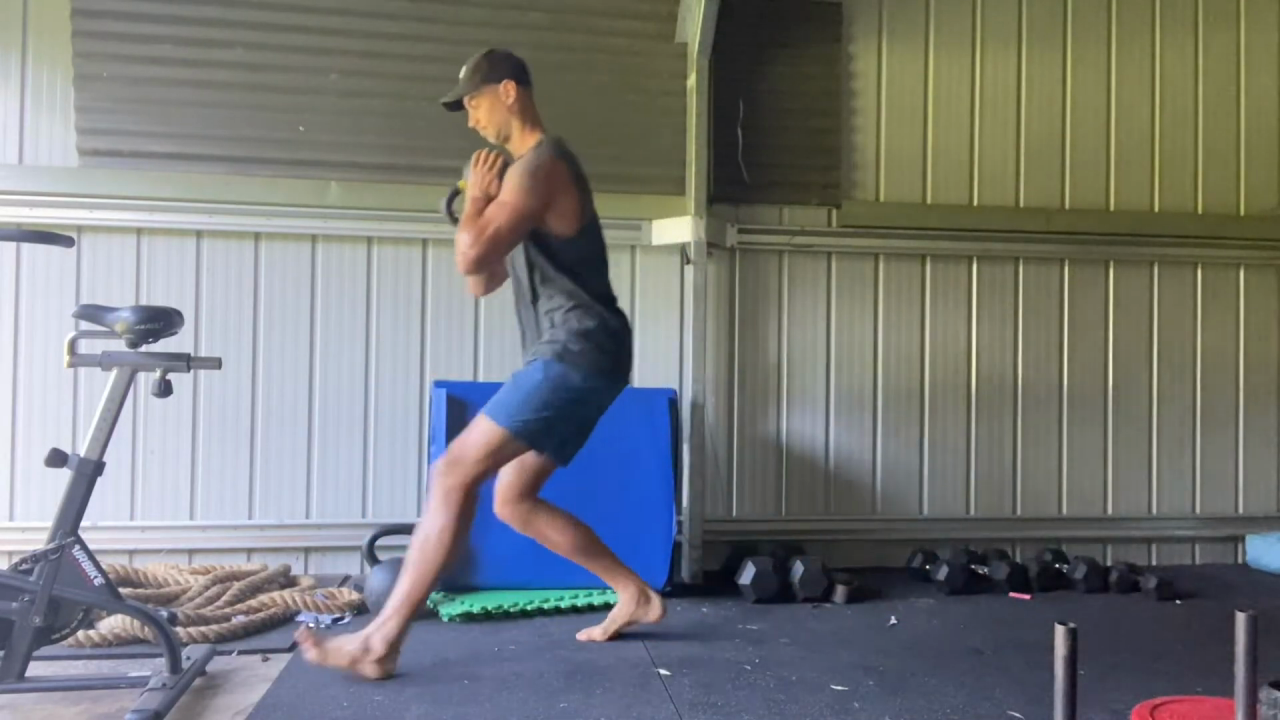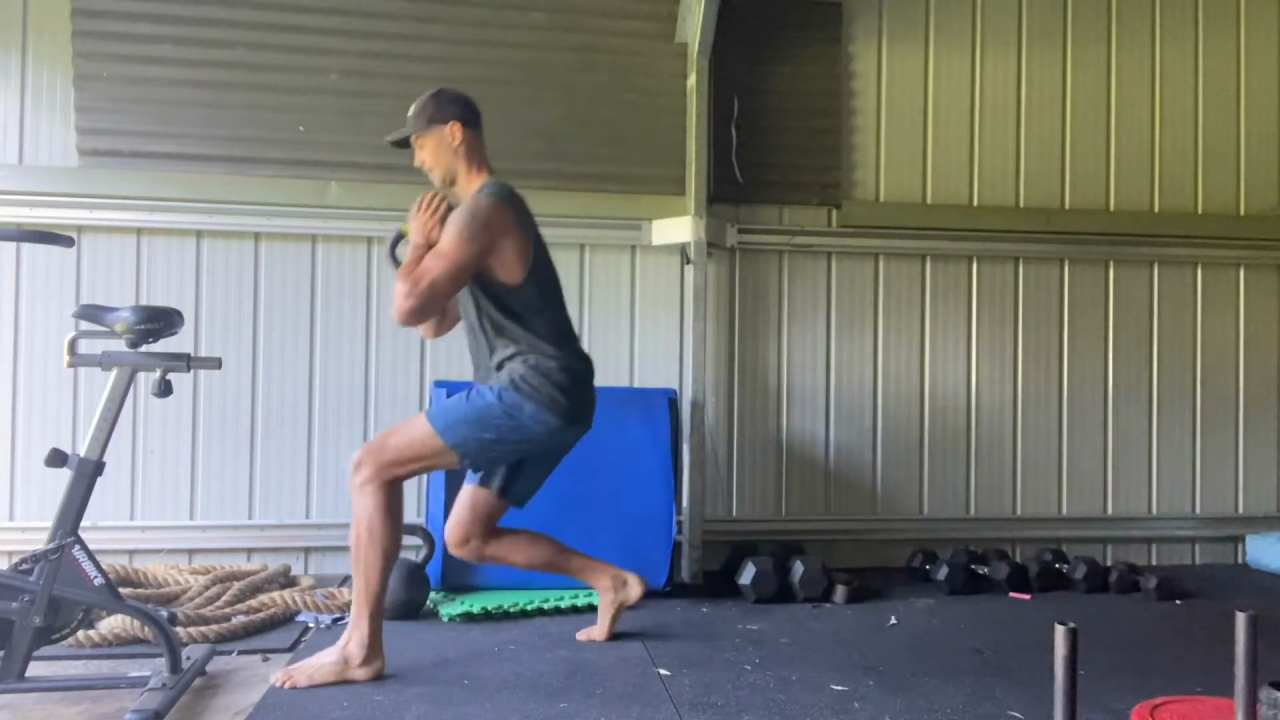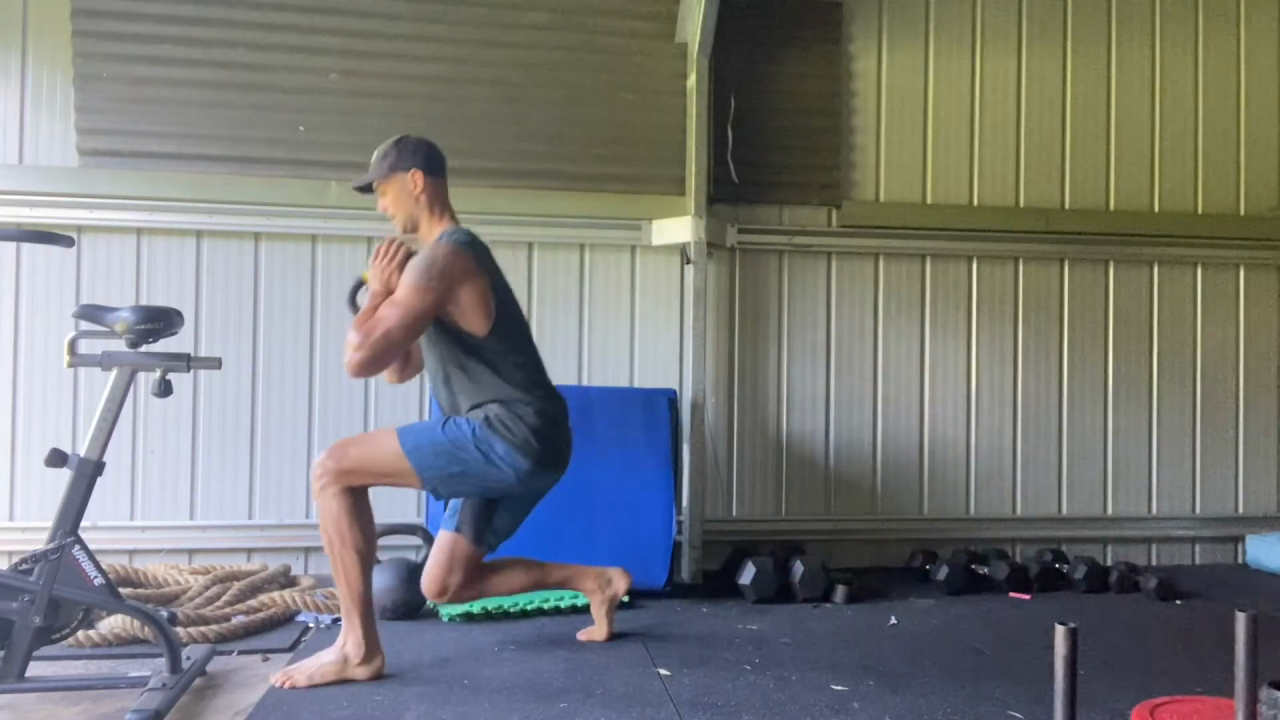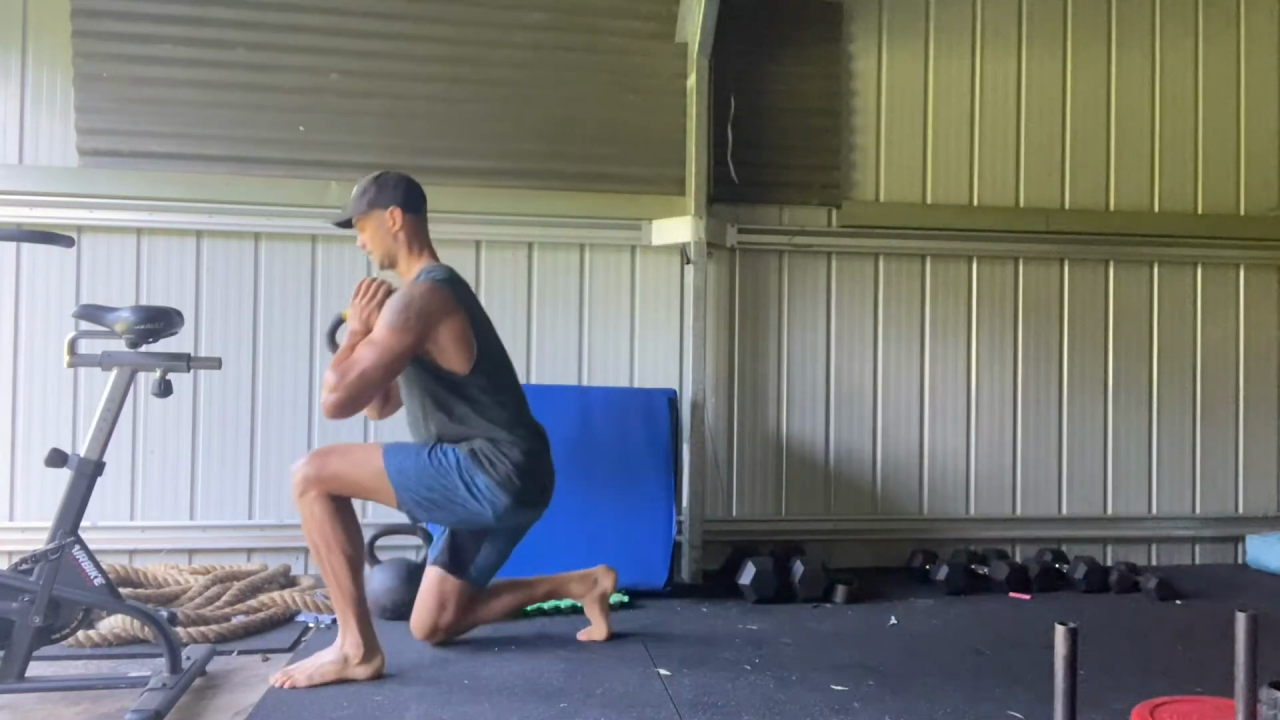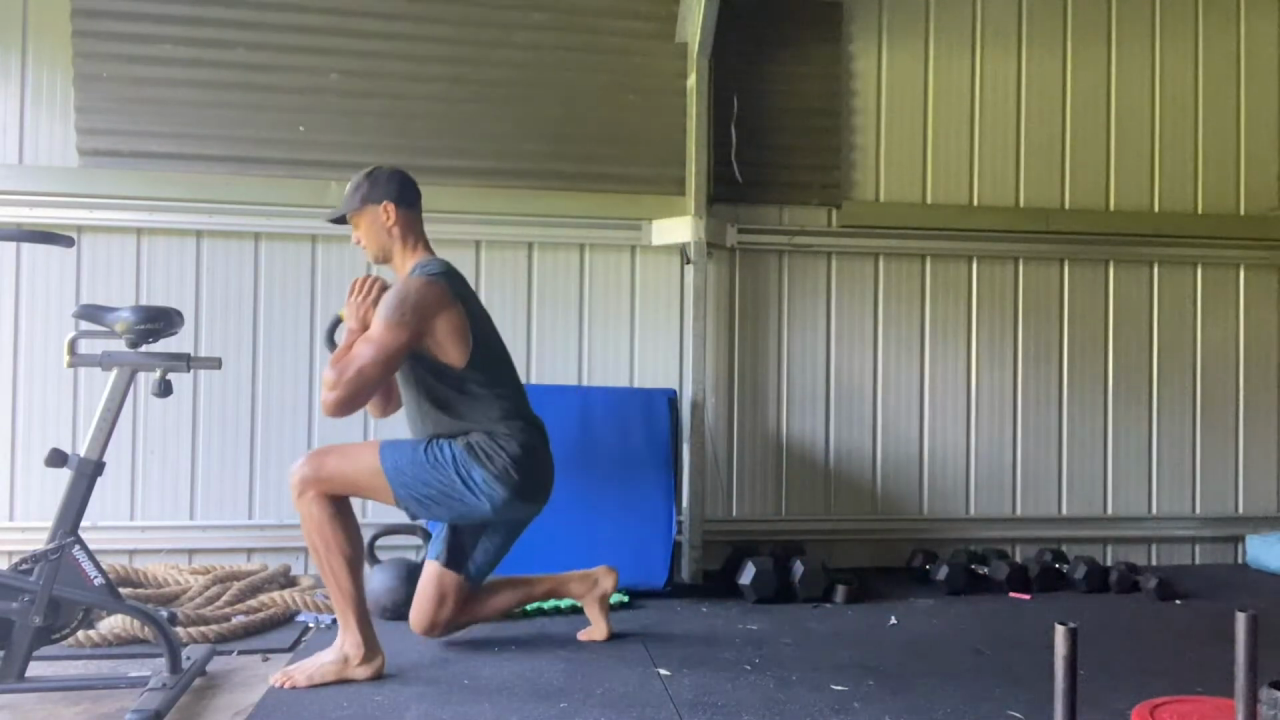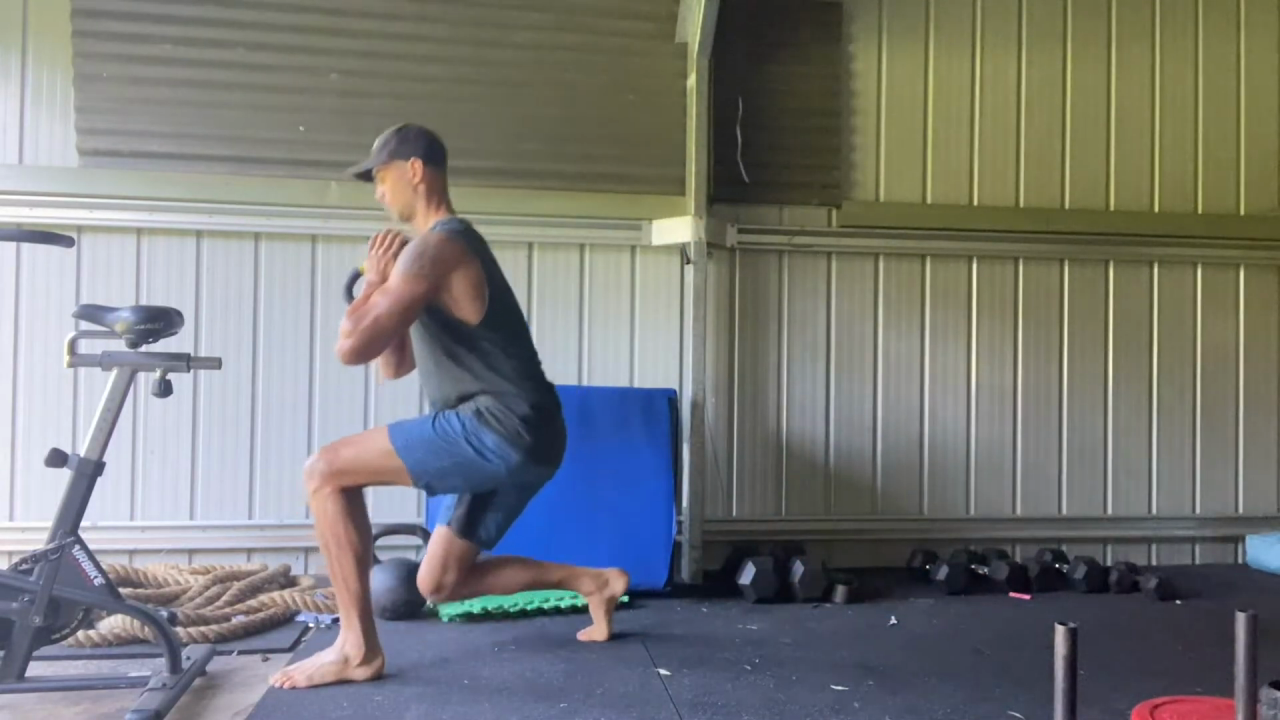
dt=0.2s
person 1, frame 1
left shoulder: (540, 165)
right shoulder: (526, 170)
left elbow: (472, 256)
right elbow: (483, 281)
left wrist: (477, 200)
right wrist: (481, 205)
left hip: (578, 351)
right hip: (576, 357)
left knee: (453, 472)
right knee: (513, 498)
left ankle: (378, 641)
right ankle: (637, 595)
person 1, frame 2
left shoulder: (481, 210)
right shoulder: (480, 211)
left elbow: (409, 308)
right elbow: (437, 324)
left wrist: (420, 244)
right wrist: (429, 246)
left hip: (537, 390)
right hip: (546, 398)
left knee: (372, 465)
right knee: (467, 536)
left ankle: (359, 647)
right ankle: (611, 580)
person 1, frame 3
left shoulder: (440, 259)
right shoulder: (447, 257)
left elbow: (361, 357)
right elbow: (400, 368)
left wrist: (378, 293)
right wrist: (390, 293)
left hip: (512, 436)
right hip: (522, 444)
left knee: (332, 469)
right knee: (444, 584)
left ankle: (357, 648)
right ankle: (597, 581)
person 1, frame 4
left shoulder: (420, 298)
right shoulder: (429, 293)
left elbow: (337, 398)
right elbow: (382, 404)
left wrist: (356, 331)
right wrist: (369, 332)
left hip: (496, 473)
right hip: (501, 477)
left knee: (312, 476)
right knee: (434, 625)
left ankle: (355, 649)
right ankle: (586, 584)
person 1, frame 5
left shoulder: (416, 292)
right shoulder: (428, 288)
left elbow: (337, 397)
right elbow: (383, 403)
left wrist: (355, 329)
right wrist: (367, 331)
left hip: (495, 468)
right hip: (501, 473)
left knee: (310, 476)
right knee: (431, 621)
left ankle: (356, 648)
right ankle: (586, 583)
person 1, frame 6
left shoulder: (436, 247)
right shoulder: (442, 249)
left elbow: (353, 345)
right elbow: (396, 364)
left wrist: (373, 283)
right wrist: (386, 288)
left hip: (505, 429)
right hip: (516, 438)
left knee: (326, 470)
right knee: (440, 583)
left ankle: (357, 648)
right ankle: (595, 582)
